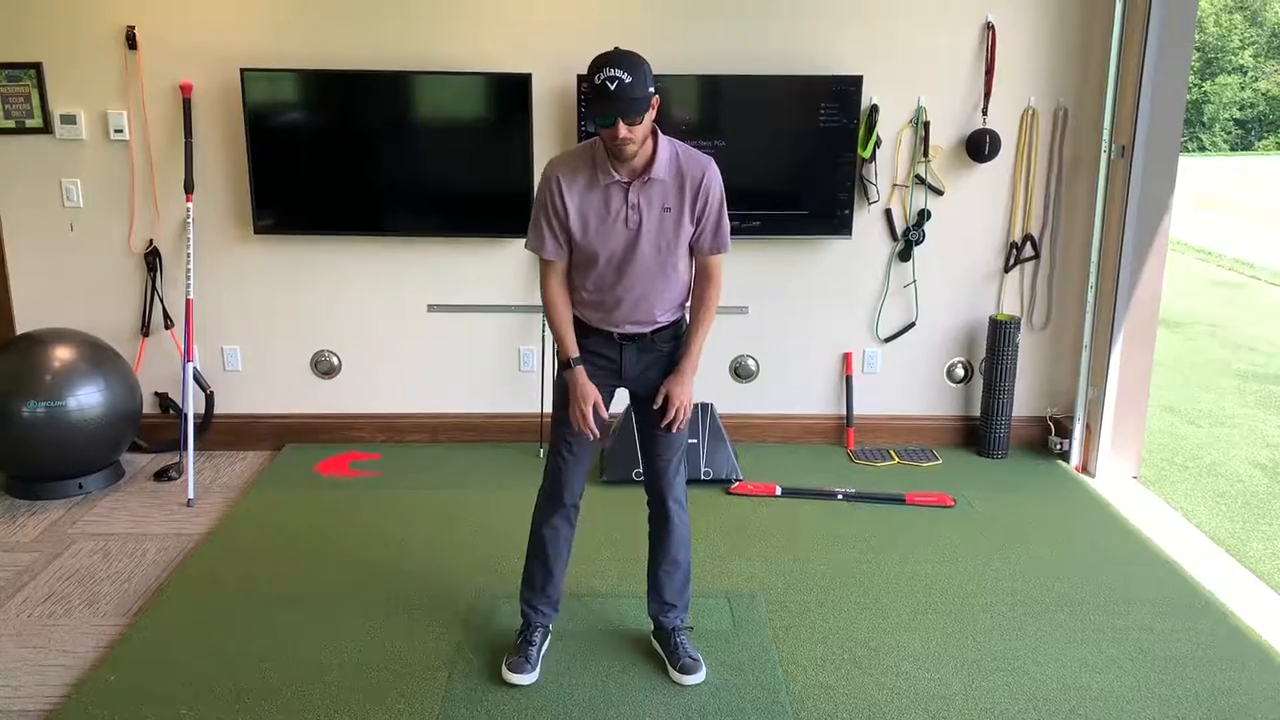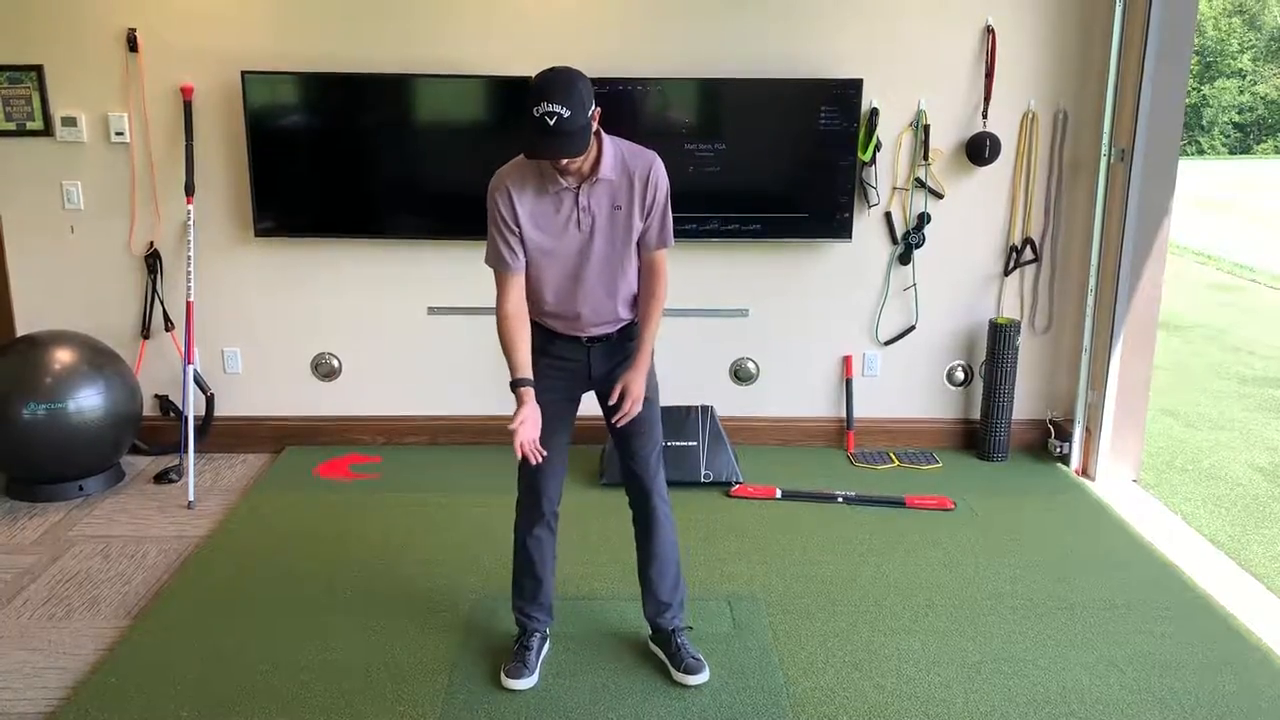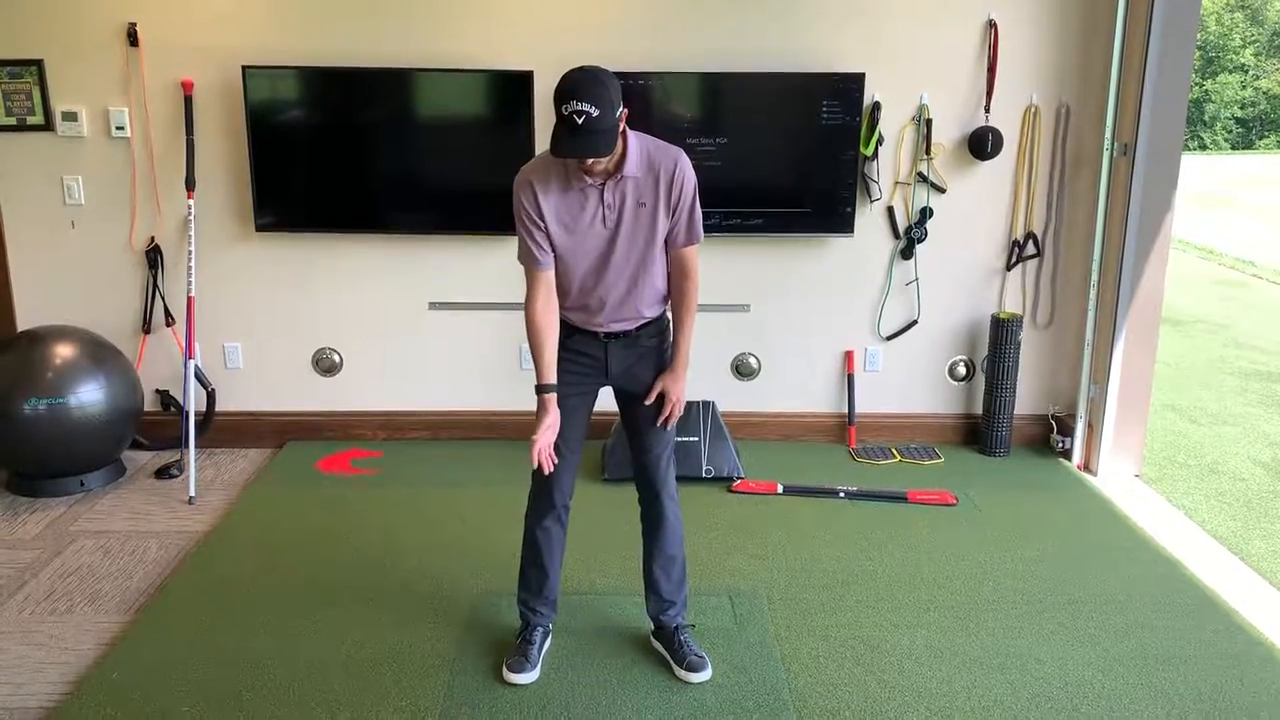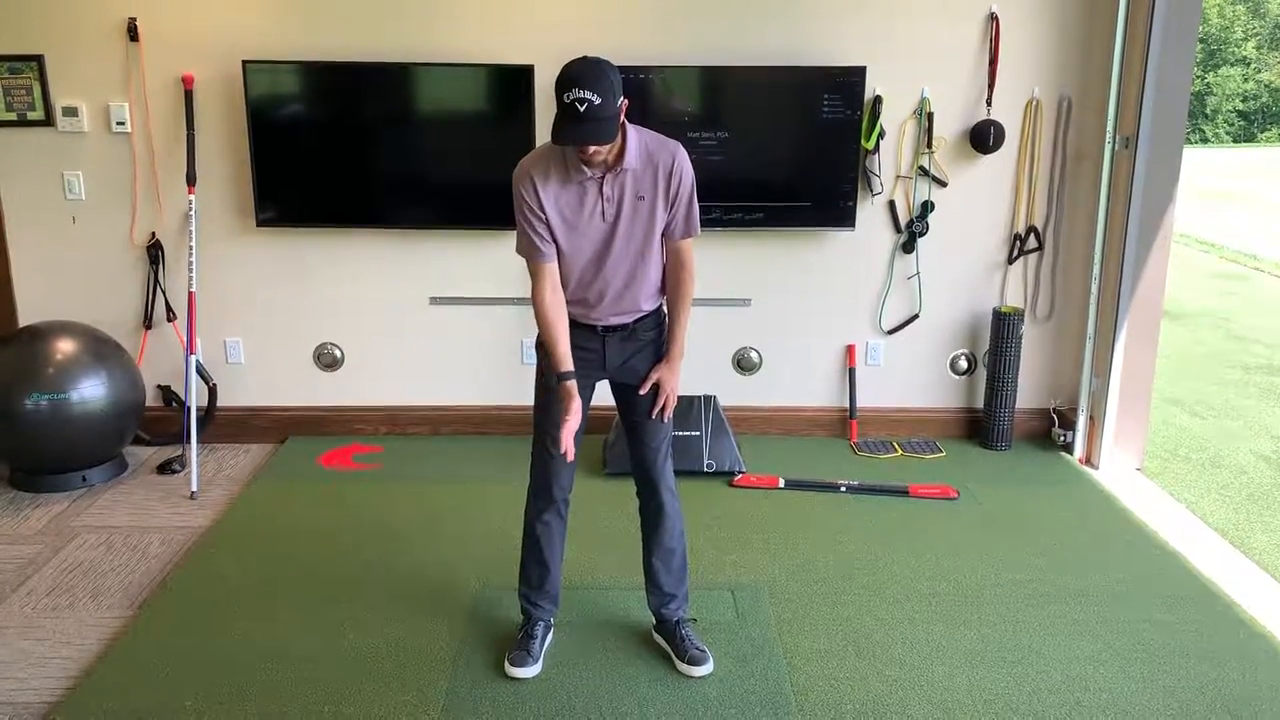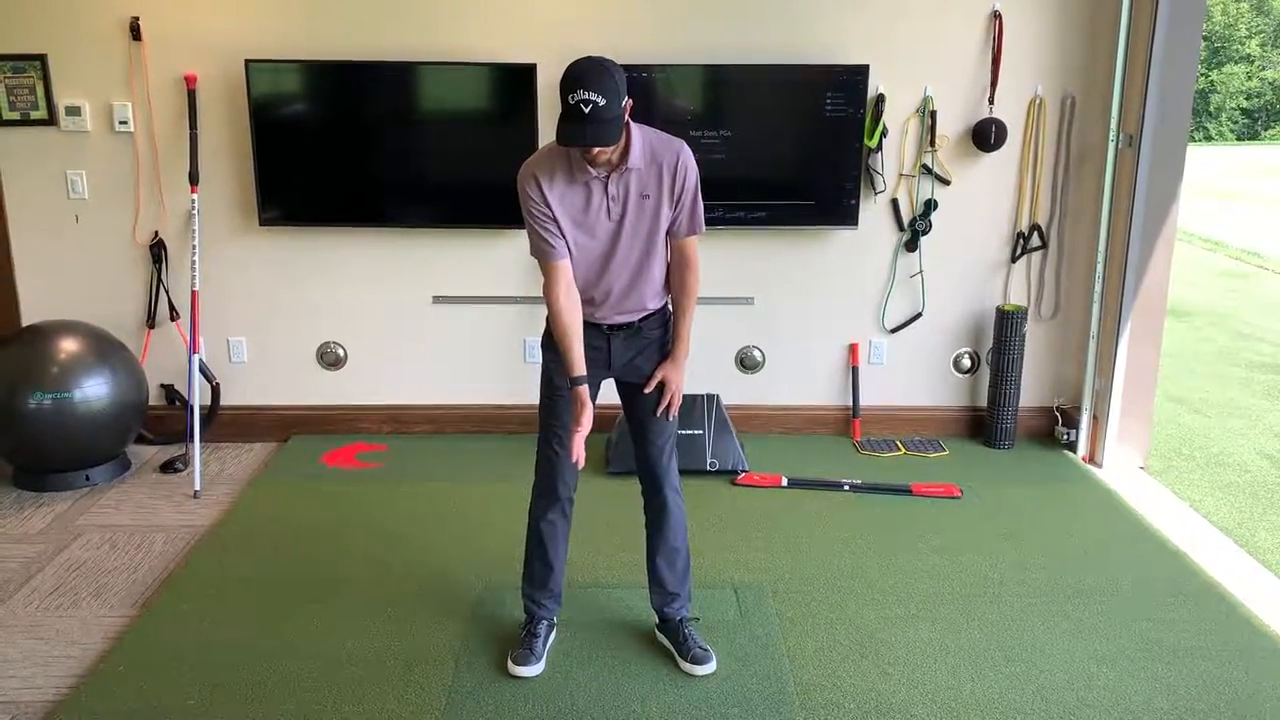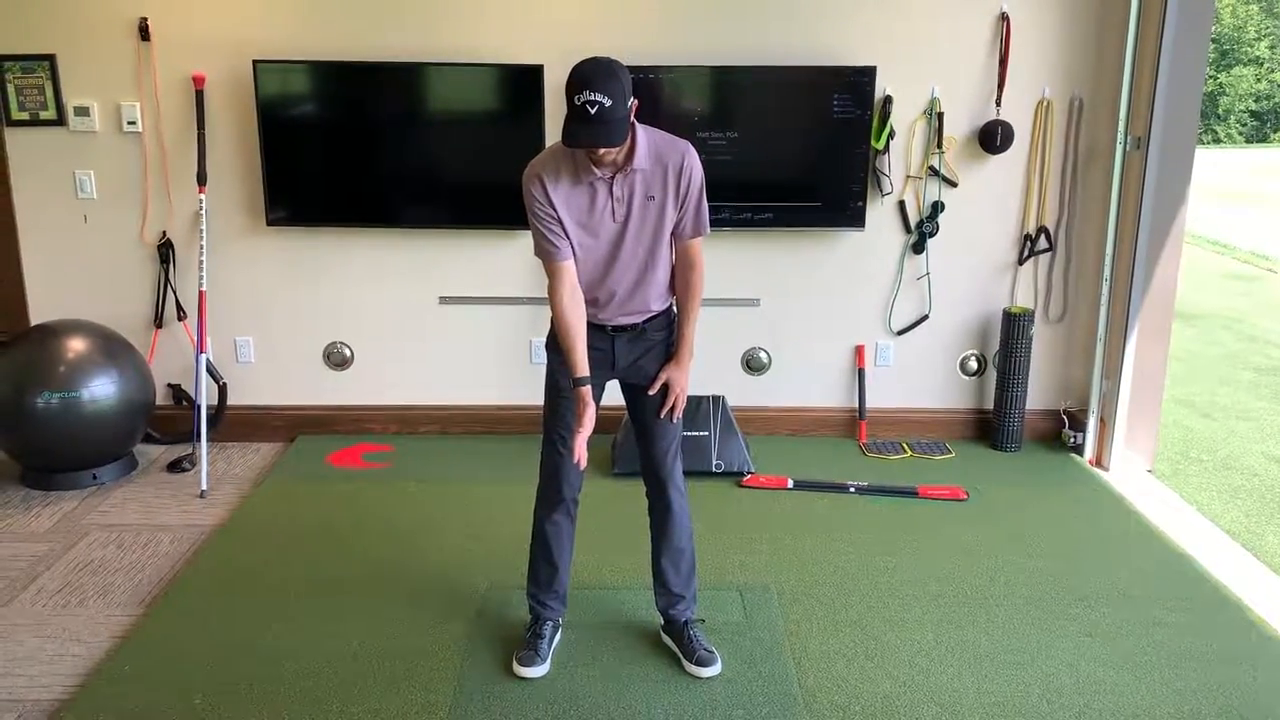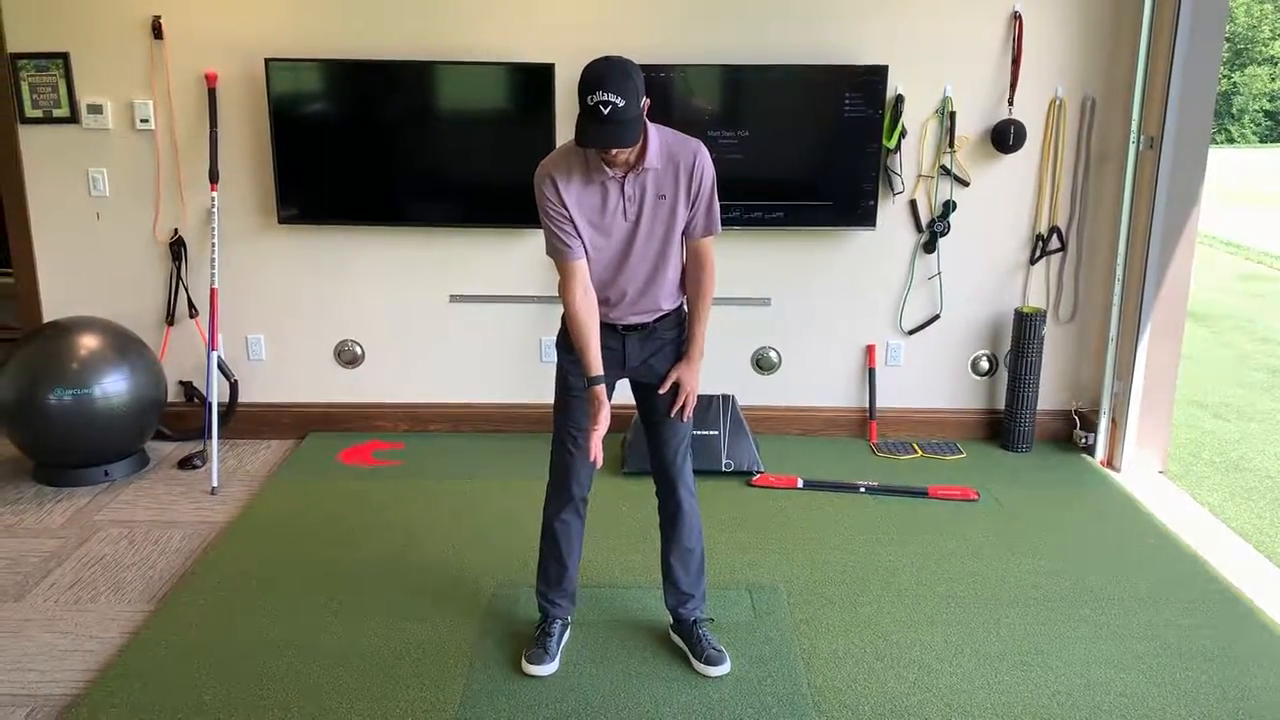
dt=0.5s
person 1, frame 1
left shoulder: (698, 173)
right shoulder: (562, 175)
left elbow: (709, 275)
right elbow: (554, 275)
left wrist: (687, 370)
right wrist: (573, 368)
left hip: (662, 347)
right hip: (590, 345)
left knee: (667, 494)
right knee: (560, 491)
left ankle: (670, 625)
right ankle: (535, 623)
person 1, frame 2
left shoulder: (644, 170)
right shoulder: (509, 186)
left elbow: (654, 272)
right elbow: (511, 294)
left wrist: (640, 364)
right wrist: (525, 393)
left hip: (623, 345)
right hip: (551, 350)
left knee: (650, 491)
right knee: (537, 500)
left ankle: (667, 626)
right ankle: (533, 630)
person 1, frame 3
left shoulder: (671, 168)
right shoulder: (534, 182)
left elbow: (684, 270)
right elbow: (541, 290)
left wrist: (679, 366)
right wrist: (548, 396)
left hip: (645, 342)
right hip: (572, 344)
left knee: (659, 489)
right knee: (549, 492)
left ankle: (669, 623)
right ankle: (535, 625)
person 1, frame 4
left shoulder: (668, 161)
right shoulder: (533, 176)
left elbow: (680, 262)
right elbow: (546, 284)
left wrist: (674, 357)
right wrist: (568, 385)
left hip: (642, 336)
right hip: (568, 337)
left knee: (657, 483)
right knee: (548, 487)
left ankle: (670, 617)
right ankle: (537, 620)
person 1, frame 5
left shoulder: (672, 159)
right shoulder: (539, 176)
left elbow: (684, 259)
right elbow: (560, 283)
left wrist: (679, 355)
right wrist: (579, 387)
left hip: (648, 333)
right hip: (574, 335)
left knee: (662, 481)
right knee: (553, 485)
left ankle: (673, 616)
right ankle: (540, 617)
person 1, frame 6
left shoulder: (677, 161)
right shoulder: (543, 177)
left elbow: (689, 261)
right elbow: (563, 284)
left wrist: (683, 356)
right wrist: (581, 387)
left hip: (652, 335)
right hip: (578, 337)
left knee: (667, 483)
right knee: (558, 486)
left ankle: (678, 618)
right ankle: (544, 619)
person 1, frame 7
left shoulder: (689, 159)
right shoulder: (556, 175)
left elbow: (700, 259)
right elbow: (576, 282)
left wrist: (695, 355)
right wrist: (595, 386)
left hip: (663, 334)
right hip: (589, 335)
left knee: (677, 482)
right knee: (567, 484)
left ankle: (687, 616)
right ankle: (554, 616)
